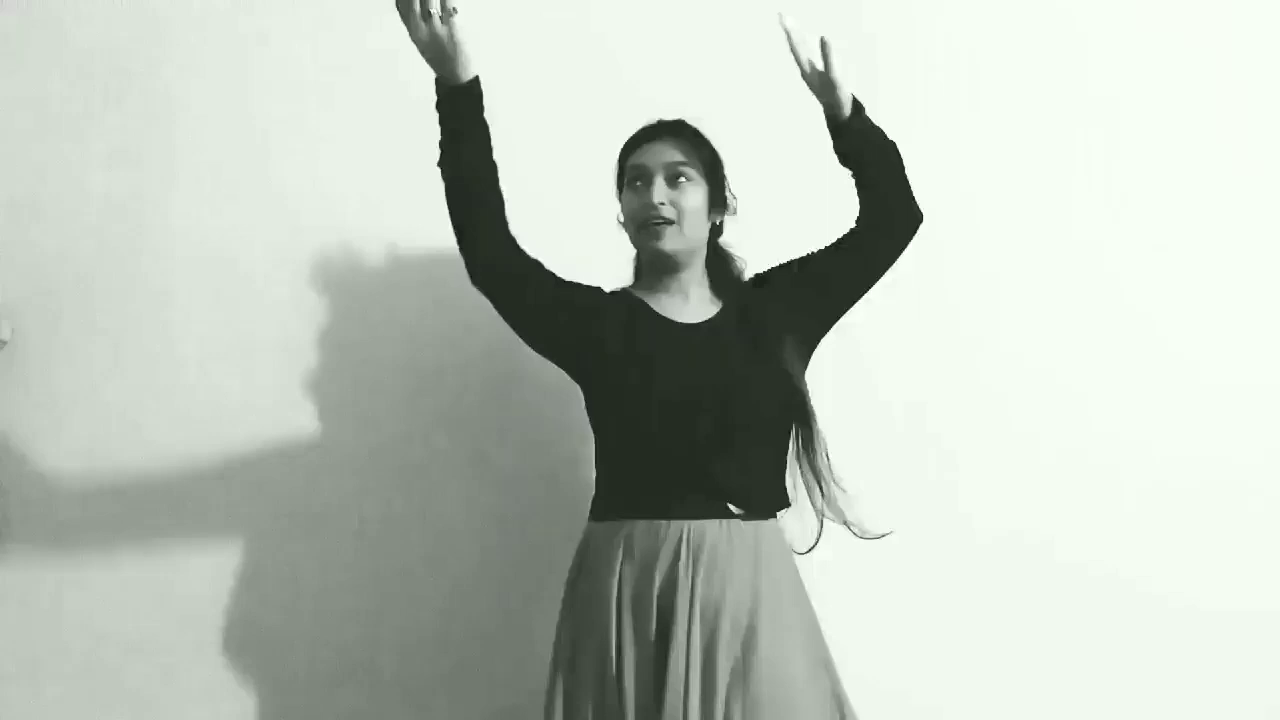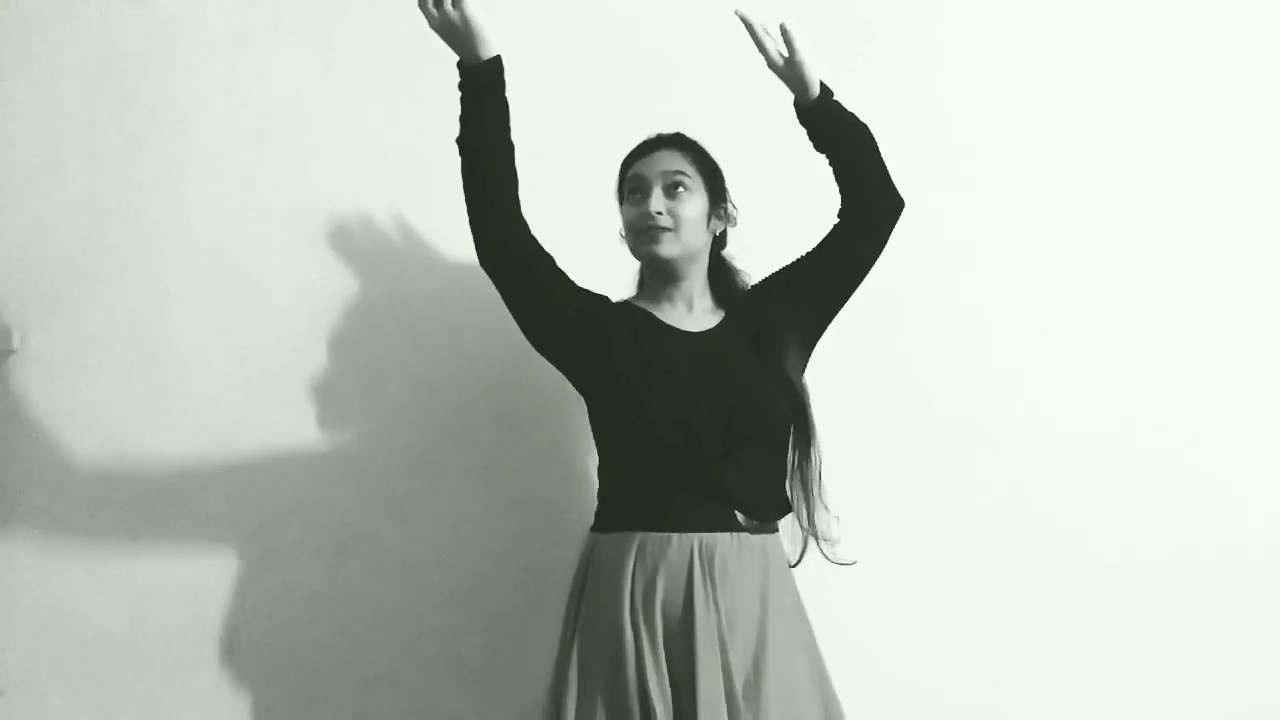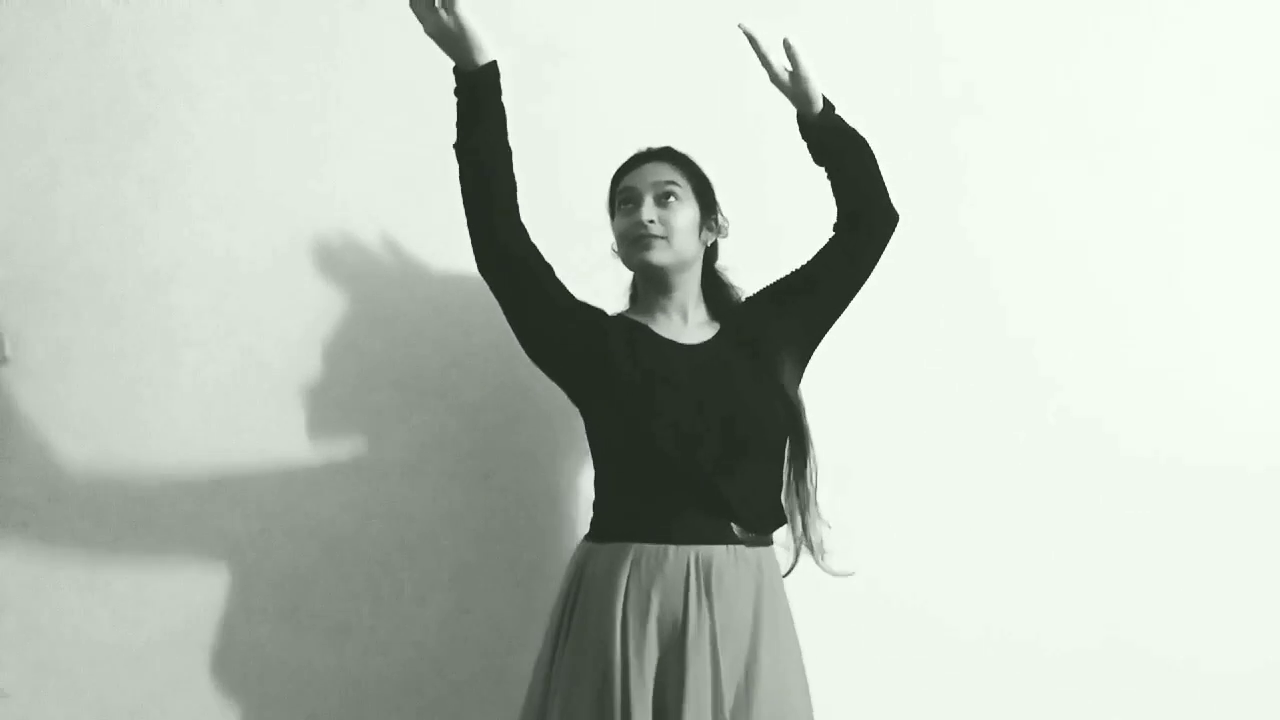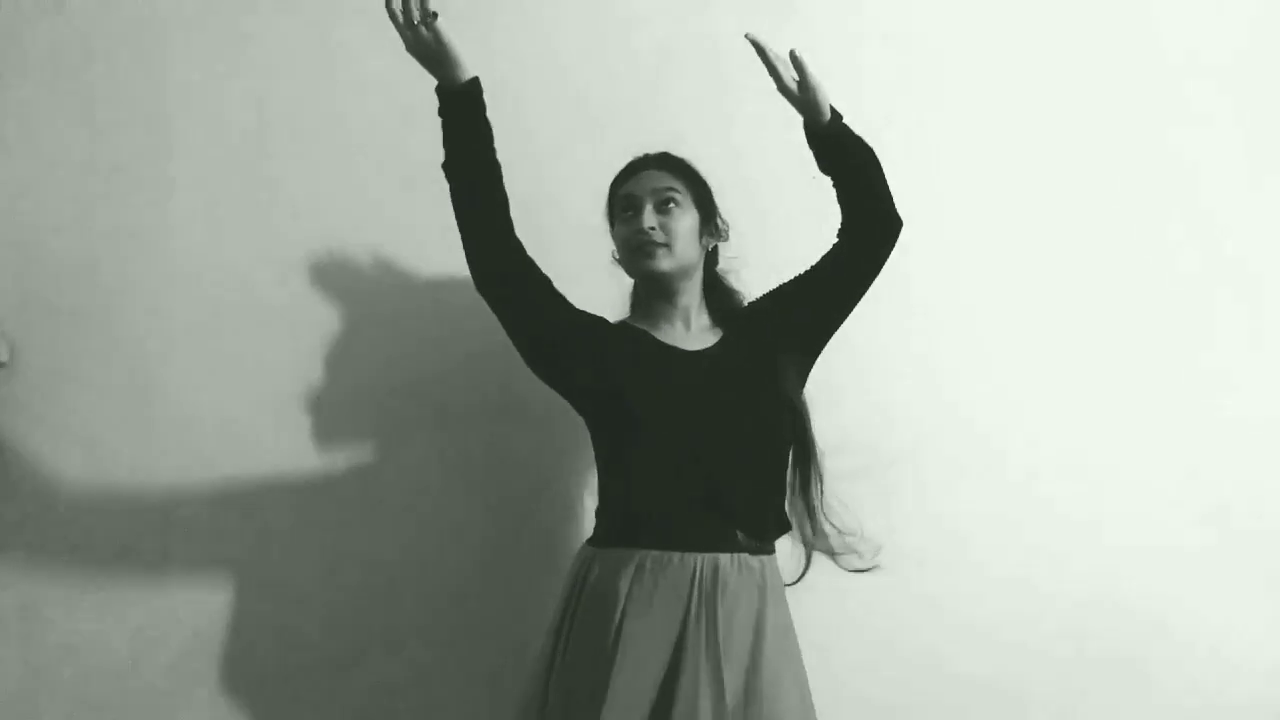
dt=0.5s
person 1, frame 1
left shoulder: (774, 307)
right shoulder: (597, 320)
left elbow: (892, 219)
right elbow: (491, 255)
left wrist: (841, 111)
right wrist: (458, 87)
left hip: (748, 584)
right hip: (631, 583)
person 1, frame 2
left shoulder: (774, 318)
right shoulder: (600, 329)
left elbow: (876, 205)
right elbow: (500, 234)
left wrist: (810, 96)
right wrist: (480, 68)
left hip: (750, 594)
right hip: (634, 594)
person 1, frame 3
left shoulder: (768, 329)
right shoulder: (595, 343)
left elbow: (870, 220)
right elbow: (500, 239)
left wrist: (814, 111)
right wrist: (476, 74)
left hip: (742, 605)
right hip: (625, 601)
person 1, frame 4
left shoulder: (771, 336)
right shoulder: (597, 350)
left elbow: (874, 226)
right elbow: (495, 254)
left wrist: (820, 120)
right wrist: (459, 91)
left hip: (743, 610)
right hip: (627, 605)
